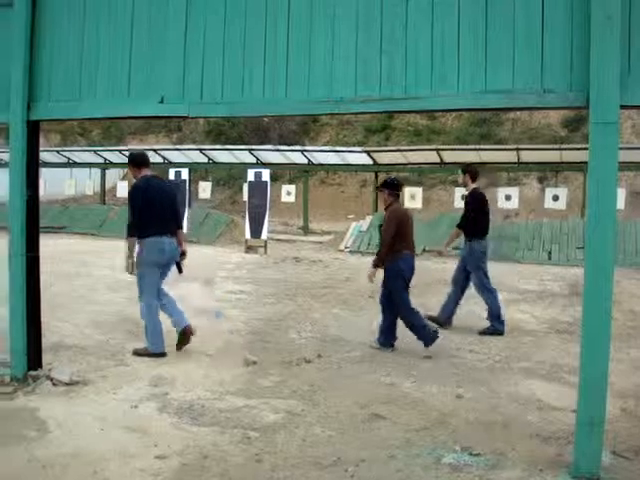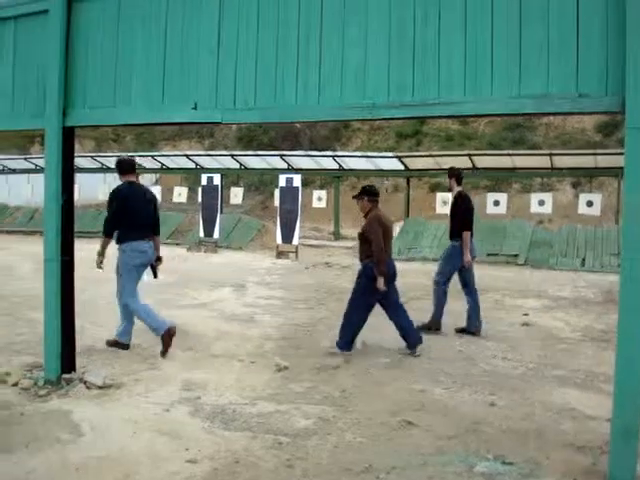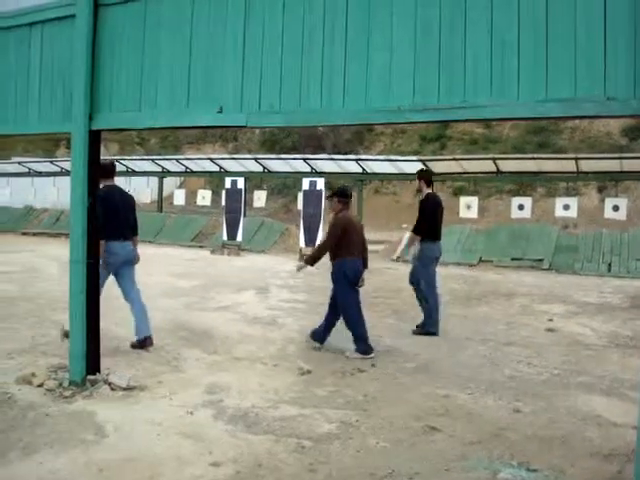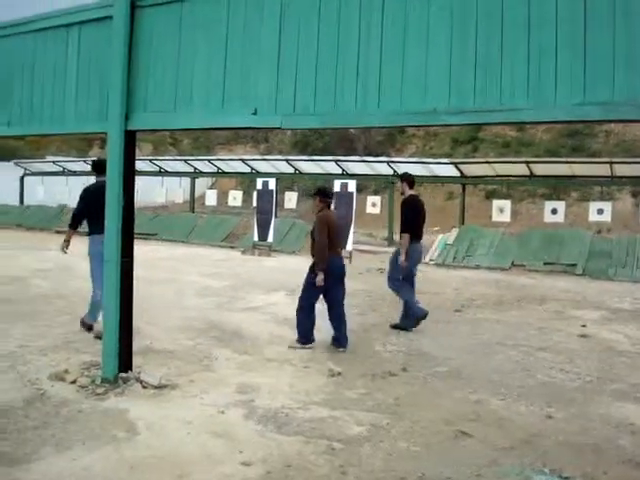
dt=0.5s
person 1, frame 1
left shoulder: (138, 189)
right shoulder: (167, 186)
left elbow: (134, 225)
right elbow: (177, 219)
right wrist: (181, 246)
left hip: (151, 246)
right hip: (170, 245)
left knee: (147, 297)
right knee: (157, 291)
left ankle: (154, 347)
right ankle: (183, 326)
person 1, frame 2
left shoulder: (118, 193)
right shoulder: (149, 194)
left elbow: (110, 225)
right elbow: (155, 226)
left wrist: (101, 252)
right wrist: (156, 252)
left hip: (130, 249)
right hip: (147, 248)
left knee: (128, 299)
right knee: (127, 294)
left ankle: (164, 329)
right ankle: (123, 338)
person 1, frame 3
left shoulder: (101, 196)
right shoulder: (128, 197)
left elbow: (101, 229)
right elbow: (134, 227)
left wrist: (99, 257)
right wrist: (134, 250)
left hip: (109, 248)
right hip: (126, 248)
right knee: (132, 292)
right ankle: (144, 335)
person 1, frame 4
left shoulder: (90, 191)
left elbow: (77, 217)
left wrist: (67, 239)
left hip: (98, 241)
left knee: (103, 285)
right knee: (101, 282)
right ankle: (90, 319)
person 2, frame 1
left shoulder: (393, 213)
right shoulder: (402, 211)
left elbow: (386, 242)
left wrist: (375, 266)
left hip: (396, 263)
right hip: (405, 260)
left knee: (401, 305)
right knee: (390, 303)
left ankle: (429, 336)
right ankle: (385, 341)
person 2, frame 2
left shoulder: (373, 219)
right shoulder: (382, 217)
left elbow: (378, 249)
left wrist: (379, 276)
left hip: (372, 269)
right hip: (387, 267)
left knee: (357, 308)
right knee: (394, 307)
left ankle: (344, 345)
right ankle: (413, 343)
person 2, frame 3
left shoulder: (340, 219)
right shoulder: (355, 220)
left elbow: (326, 245)
right elbow: (363, 247)
left wrist: (306, 262)
right wrist: (362, 270)
left hip: (343, 267)
right hip: (354, 265)
left knee: (351, 308)
right knee: (335, 304)
left ankle: (364, 349)
right ankle: (319, 337)
person 2, frame 4
left shoulder: (322, 218)
right shoulder: (334, 218)
left elbow: (321, 246)
left wrist: (320, 271)
left hip: (325, 265)
right hip: (338, 263)
left knee: (306, 303)
right knee: (336, 305)
left ankle: (305, 340)
right ankle: (340, 342)
person 3, frame 1
left shoulder: (473, 197)
right shoulder: (477, 195)
left elbow: (463, 224)
left wrist: (446, 245)
left hip: (475, 246)
right hip: (472, 244)
left knee: (483, 285)
right knee: (459, 282)
left ankle: (497, 325)
right ankle: (444, 317)
person 3, frame 2
left shoulder: (460, 199)
right shoulder: (464, 198)
left elbow: (465, 227)
left wrist: (466, 252)
left hip: (458, 246)
right hip: (464, 247)
left knee: (440, 282)
right knee: (469, 286)
left ankle: (435, 322)
right ankle: (474, 326)
person 3, frame 3
left shoulder: (426, 201)
right shoulder: (436, 199)
left elbow: (418, 228)
left wrist: (405, 249)
left hip: (427, 247)
right hip: (433, 246)
left knee: (427, 287)
right knee: (415, 281)
left ankle: (431, 326)
right ankle: (429, 320)
person 3, frame 4
left shoulder: (407, 202)
right shoulder: (419, 202)
left elbow: (406, 229)
left wrist: (402, 253)
left hip: (409, 248)
right hip: (418, 246)
left knee: (394, 281)
right knee: (407, 283)
left ankle: (418, 312)
right ankle: (406, 321)
